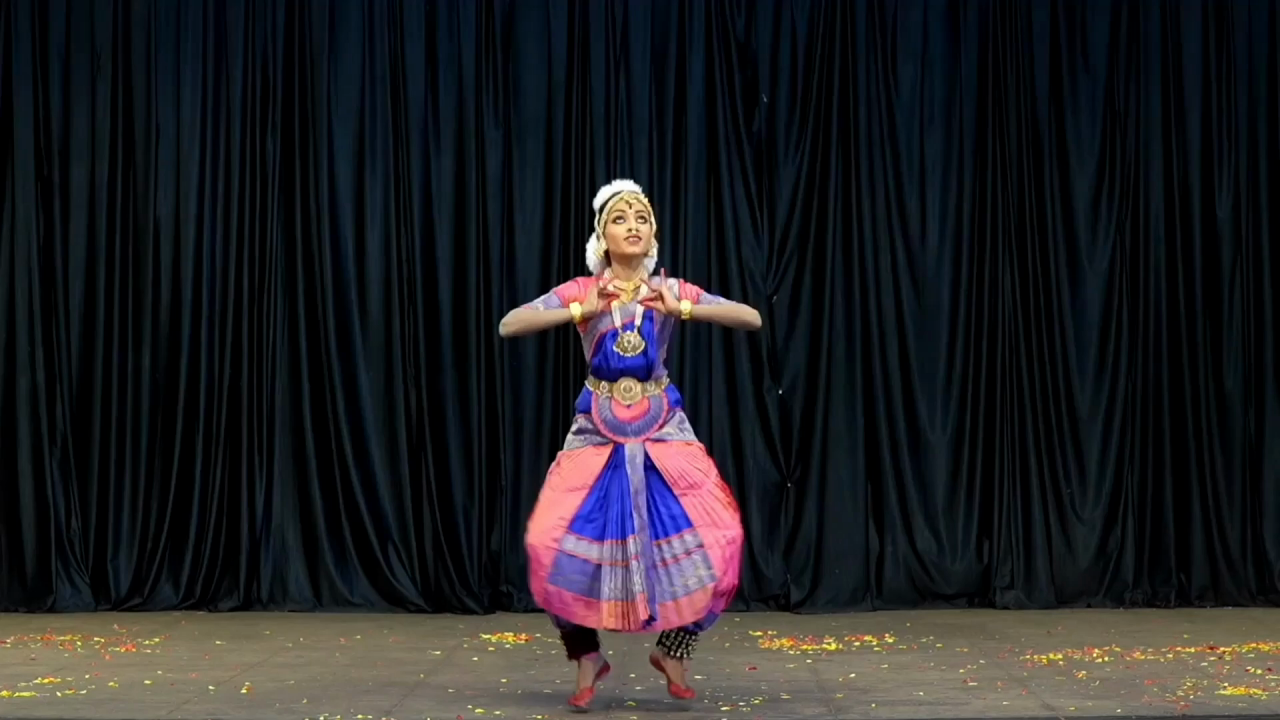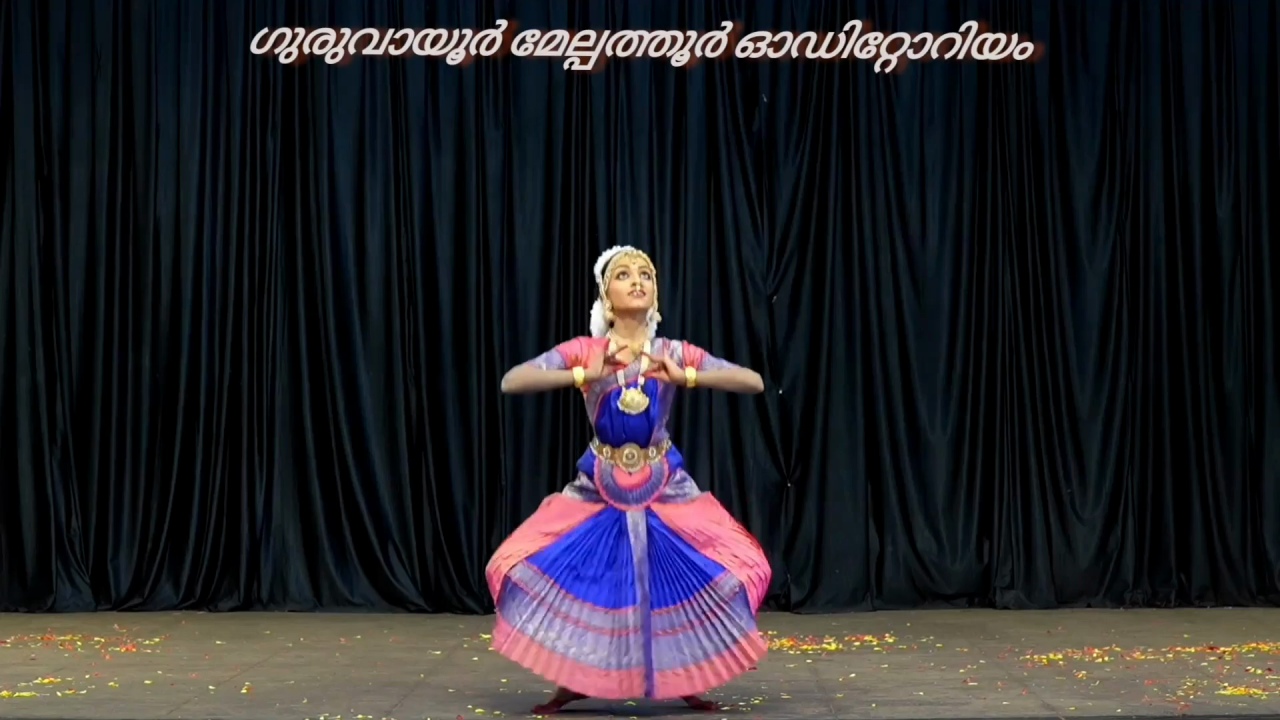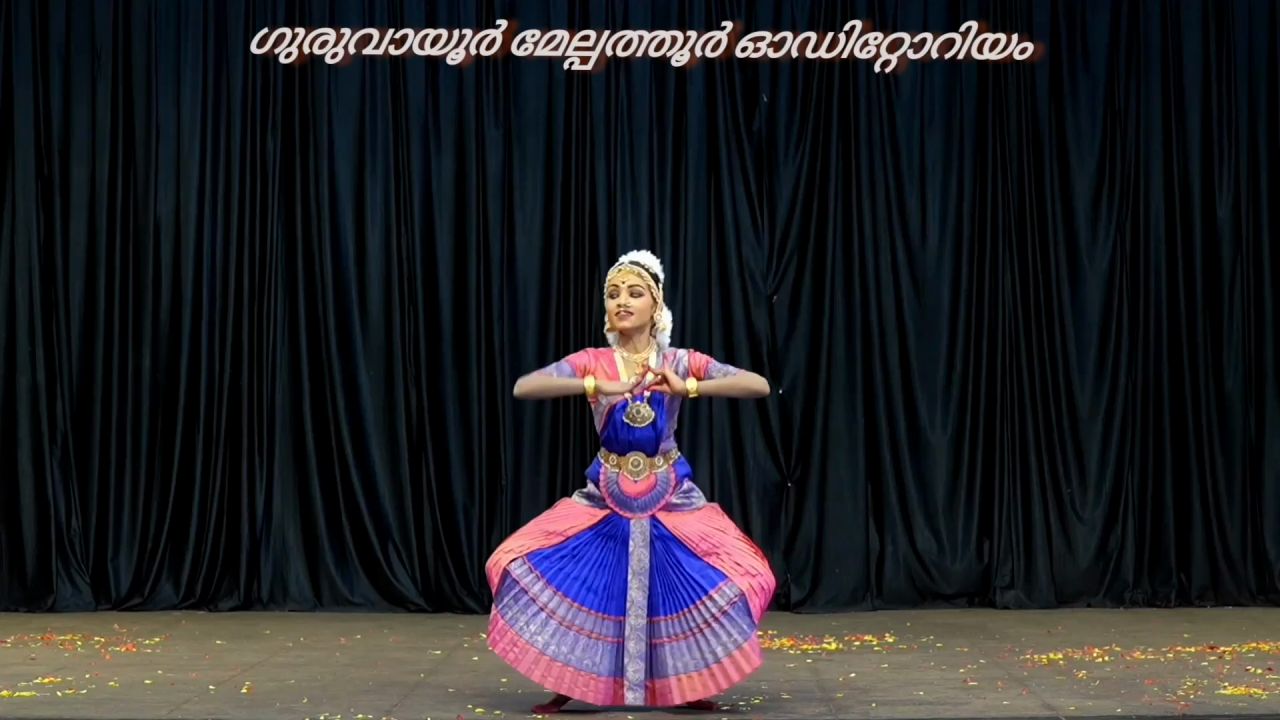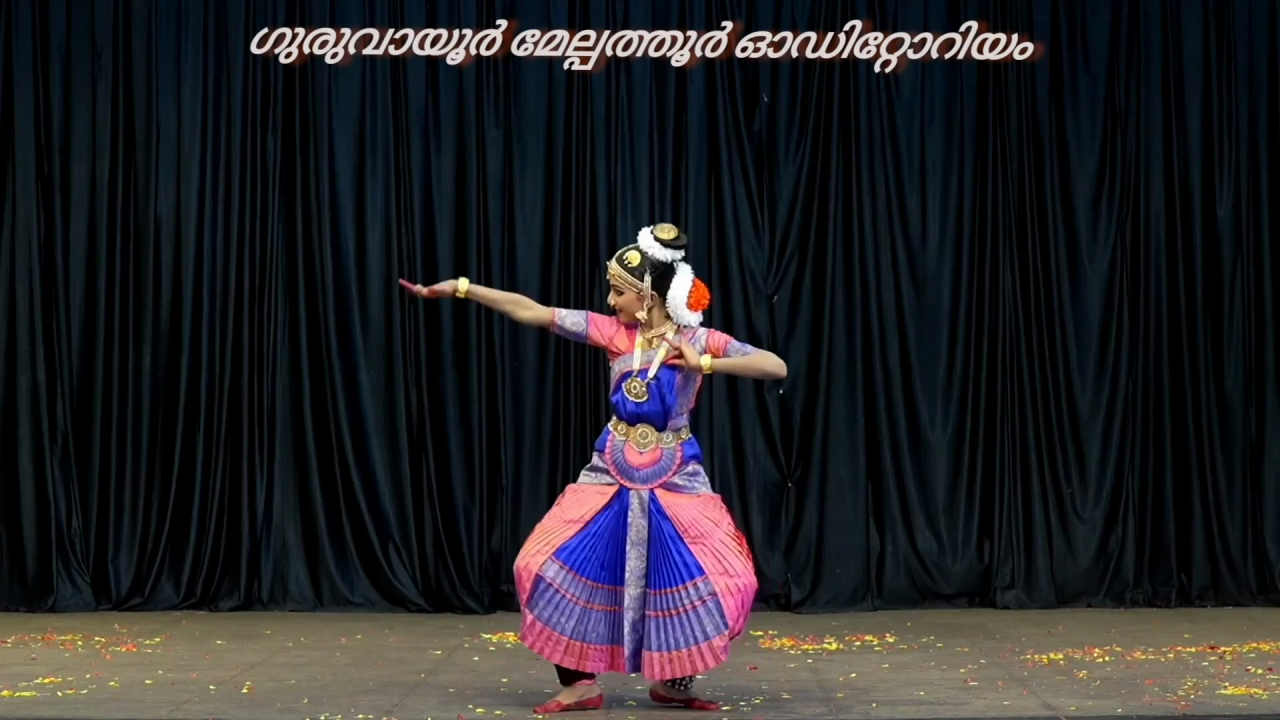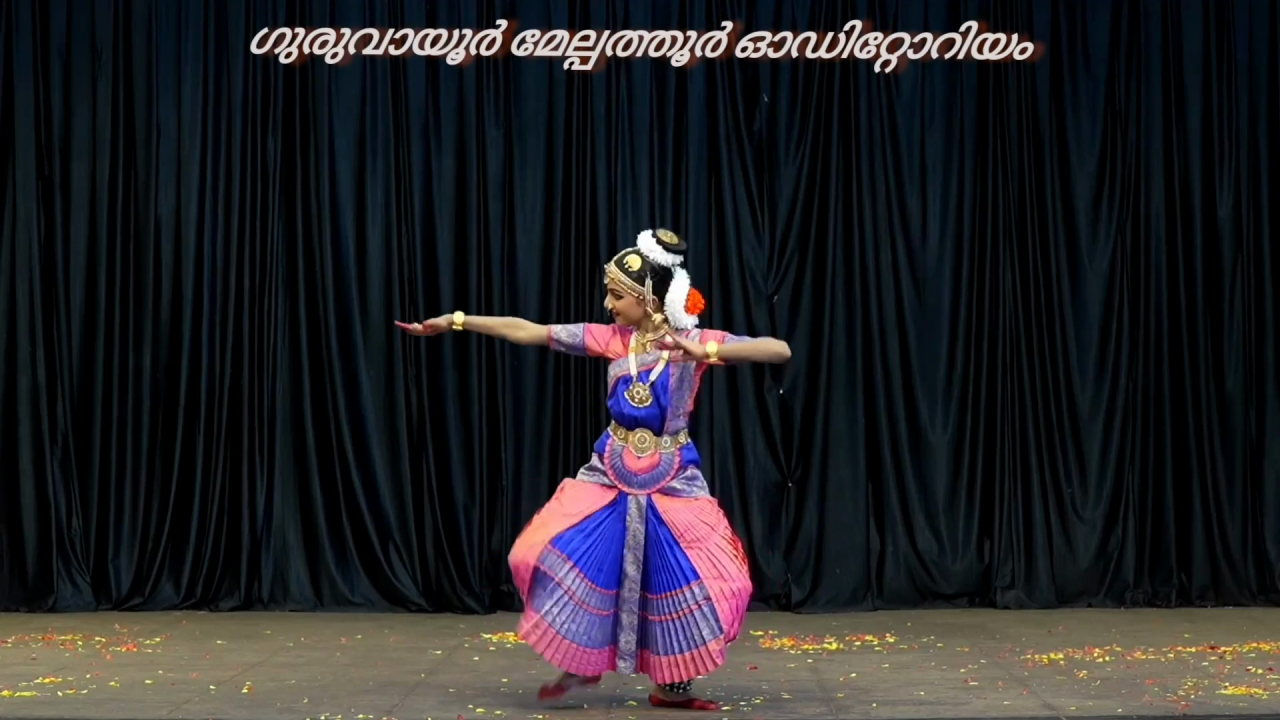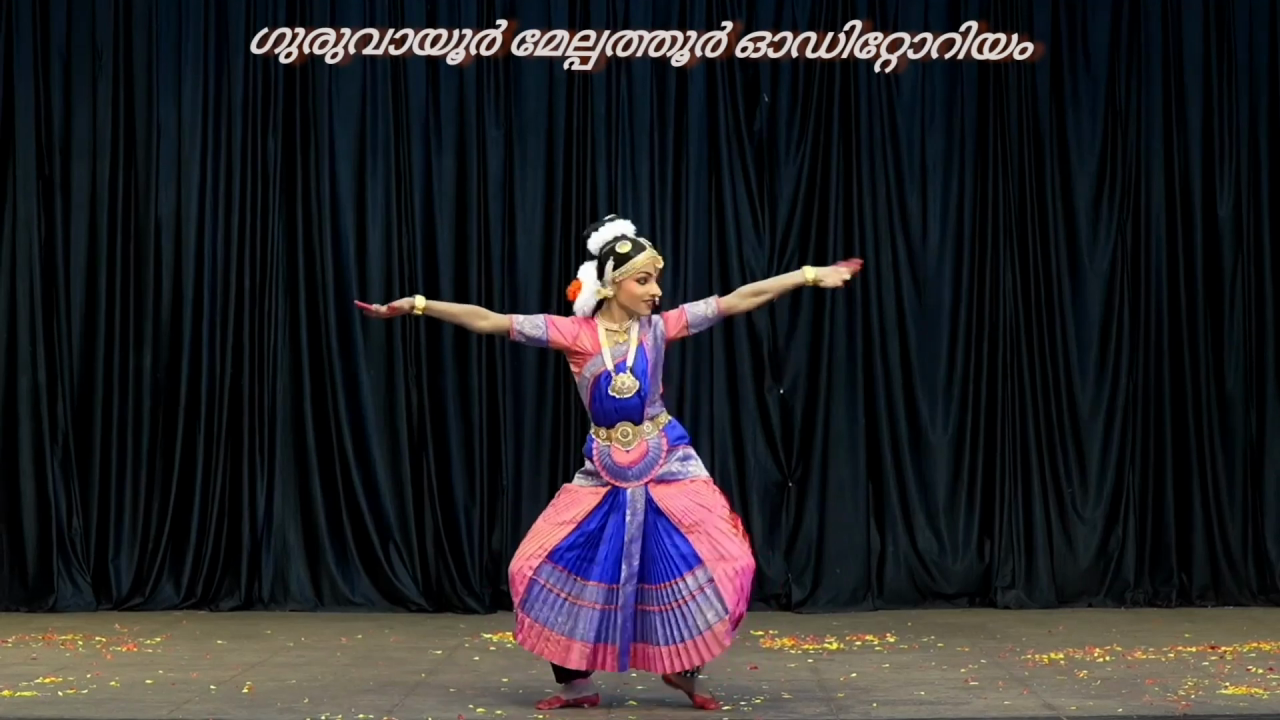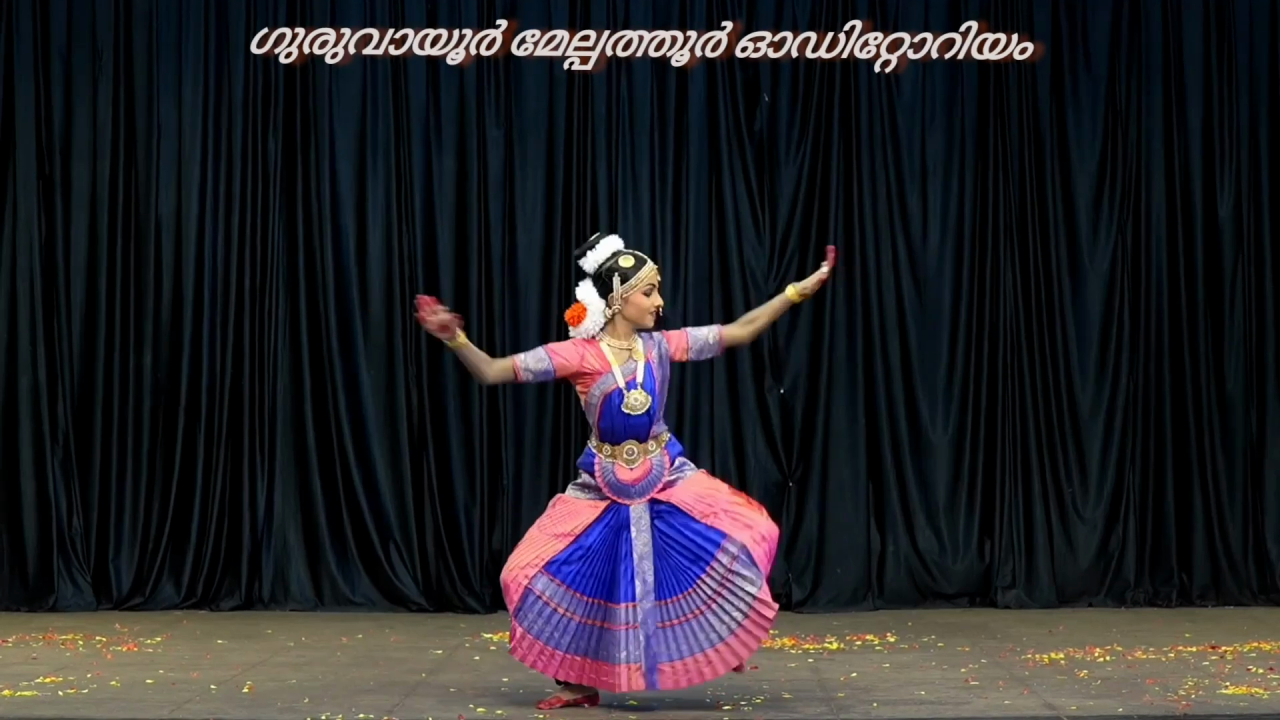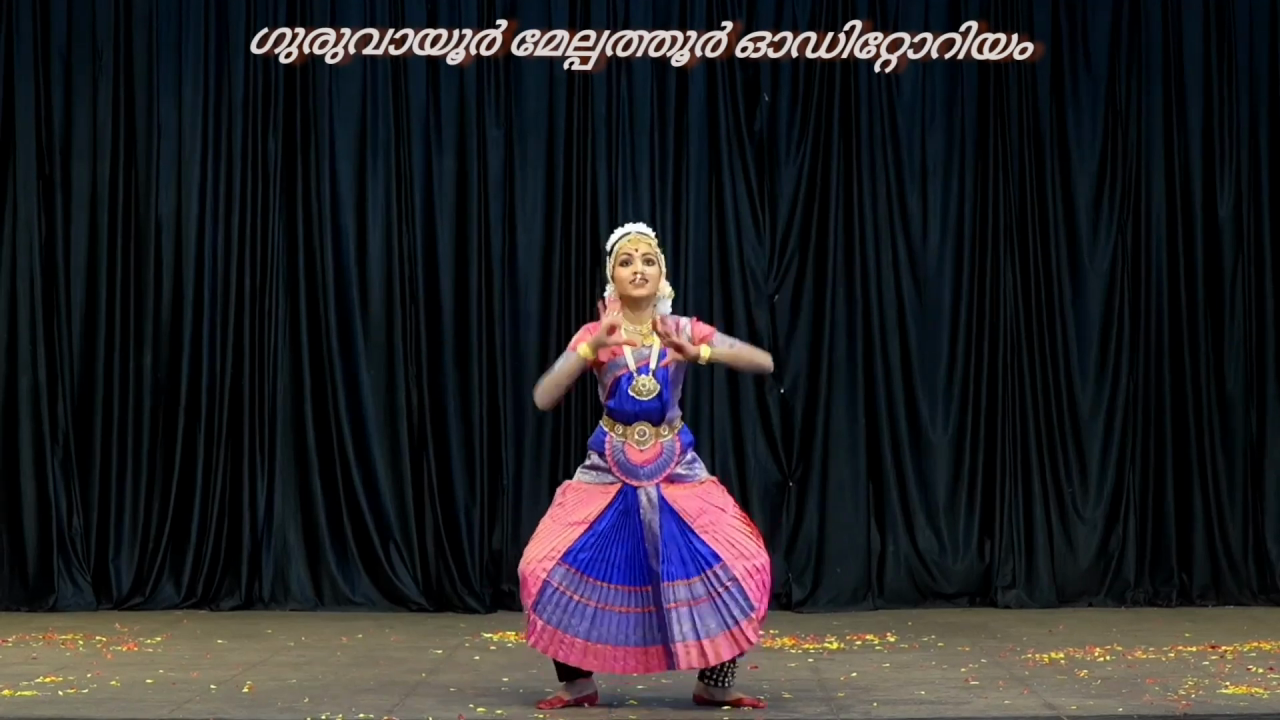
dt=0.2s
person 1, frame 1
left shoulder: (673, 292)
right shoulder: (581, 293)
left elbow: (752, 319)
right elbow: (509, 325)
left wrist: (680, 309)
right wrist: (584, 312)
left hip: (662, 433)
right hip: (597, 435)
left knee: (700, 534)
right knee: (565, 538)
left ankle: (670, 647)
right ankle: (587, 656)
person 1, frame 2
left shoulder: (674, 353)
right shoulder: (582, 353)
left elbow: (754, 383)
right elbow: (512, 382)
left wrist: (684, 377)
right wrist: (586, 376)
left hip: (666, 492)
right hip: (597, 494)
left knee: (738, 571)
right knee: (525, 568)
left ankle: (683, 681)
right ankle: (576, 679)
person 1, frame 3
left shoulder: (680, 362)
right shoulder: (593, 361)
left elbow: (759, 384)
right elbow: (523, 387)
left wrist: (688, 388)
right wrist: (591, 383)
left hip: (671, 500)
right hip: (603, 500)
left knee: (744, 580)
right knee: (518, 569)
left ankle: (680, 685)
right ankle: (571, 683)
person 1, frame 4
left shoulder: (700, 341)
right shoulder: (614, 332)
left elbow: (776, 367)
right elbow: (533, 312)
left wrist: (702, 363)
right wrist: (460, 288)
left hip: (675, 479)
right hip: (611, 474)
left knee: (720, 580)
right knee: (552, 565)
left ankle: (673, 682)
right ankle: (581, 681)
person 1, frame 5
left shoulder: (695, 342)
right shoulder: (610, 339)
left elbow: (780, 351)
right elbow: (529, 332)
left wrist: (709, 353)
right wrist: (455, 320)
left hip: (673, 483)
right hip: (608, 477)
left knee: (706, 582)
right knee: (540, 557)
left ankle: (672, 684)
right ankle: (575, 670)
person 1, frame 6
left shoulder: (660, 327)
right shoulder: (571, 331)
left elbow: (739, 299)
right elbow: (487, 321)
left wrist: (811, 276)
right wrist: (416, 304)
left hip: (668, 468)
right hip: (605, 474)
left knee: (710, 563)
right knee: (546, 568)
left ankle: (686, 670)
right ankle: (577, 682)
person 1, frame 7
left shoulder: (663, 344)
right shoulder: (575, 354)
left elbow: (739, 331)
right elbow: (492, 371)
left wrist: (801, 288)
right wrist: (454, 337)
left hip: (669, 480)
right hip: (602, 489)
left knee: (744, 538)
right knee: (535, 577)
left ankle: (707, 656)
right ankle: (579, 683)
person 1, frame 8
left shoulder: (685, 331)
right shoulder: (595, 335)
left elbow: (764, 362)
right elbow: (543, 400)
left wrist: (698, 354)
right wrist: (588, 356)
left hip: (675, 471)
right hip: (607, 472)
left knee: (728, 564)
right knee: (561, 570)
left ankle: (714, 684)
right ankle: (578, 683)
